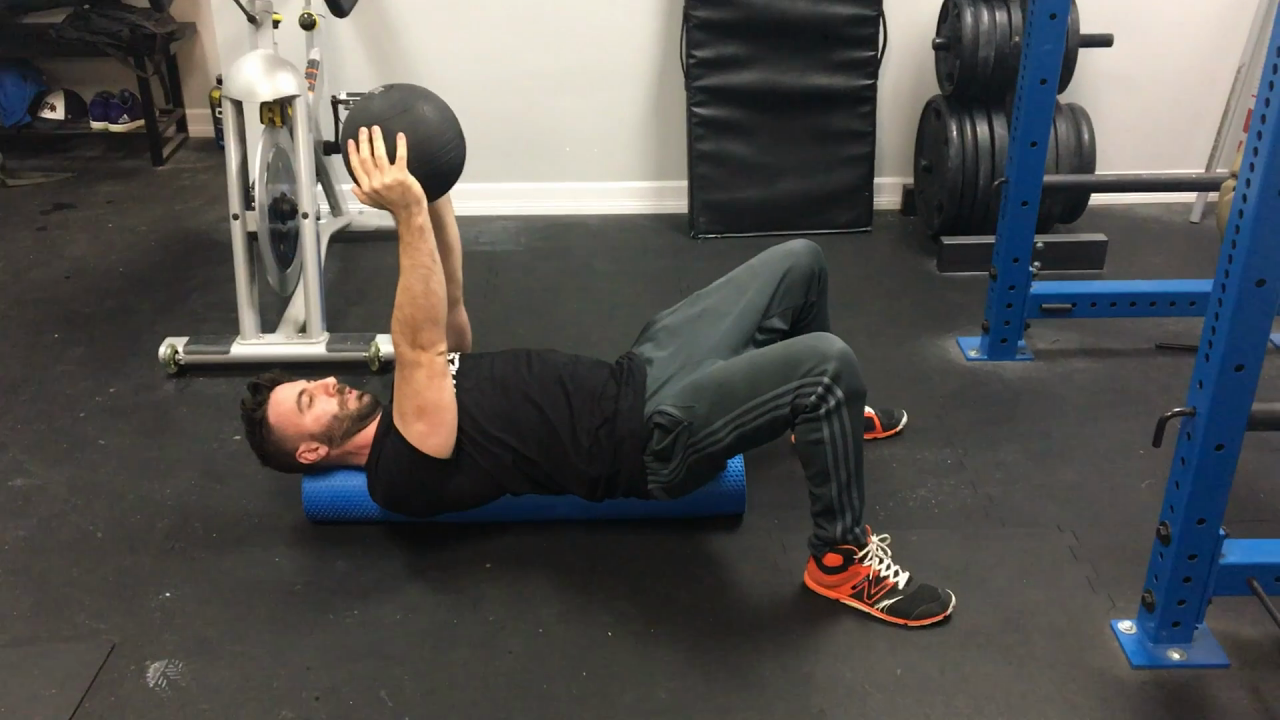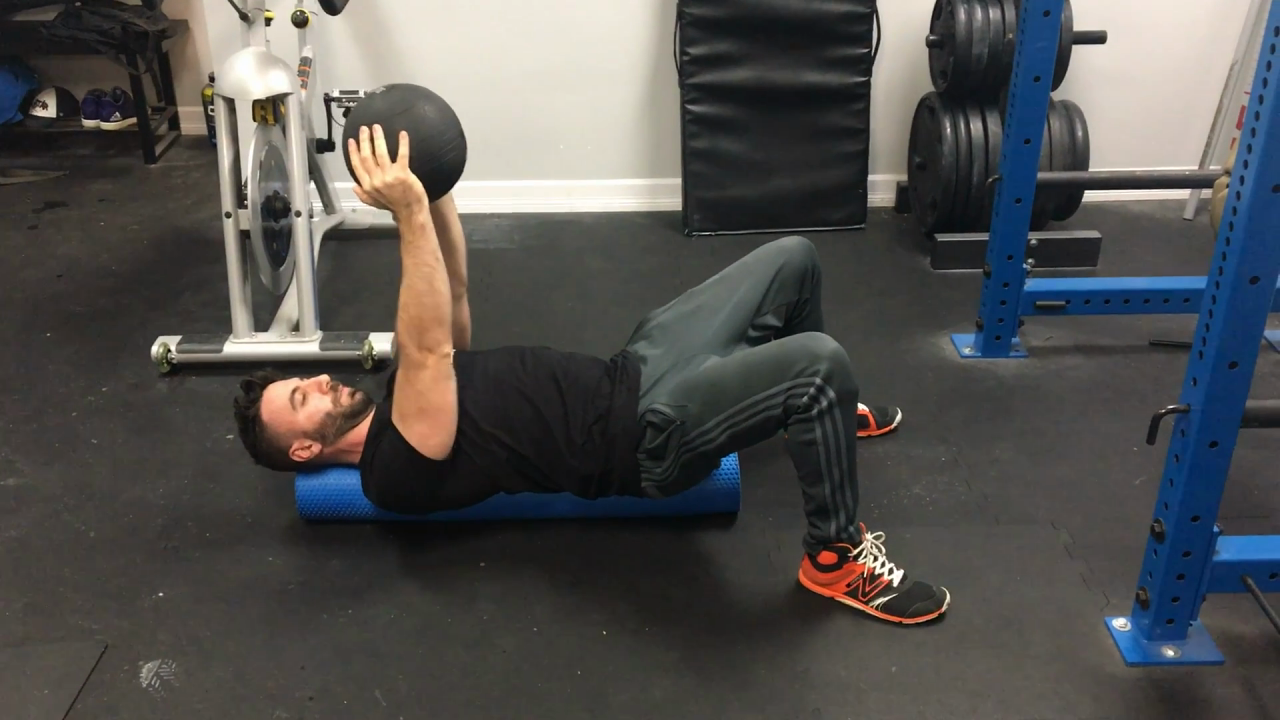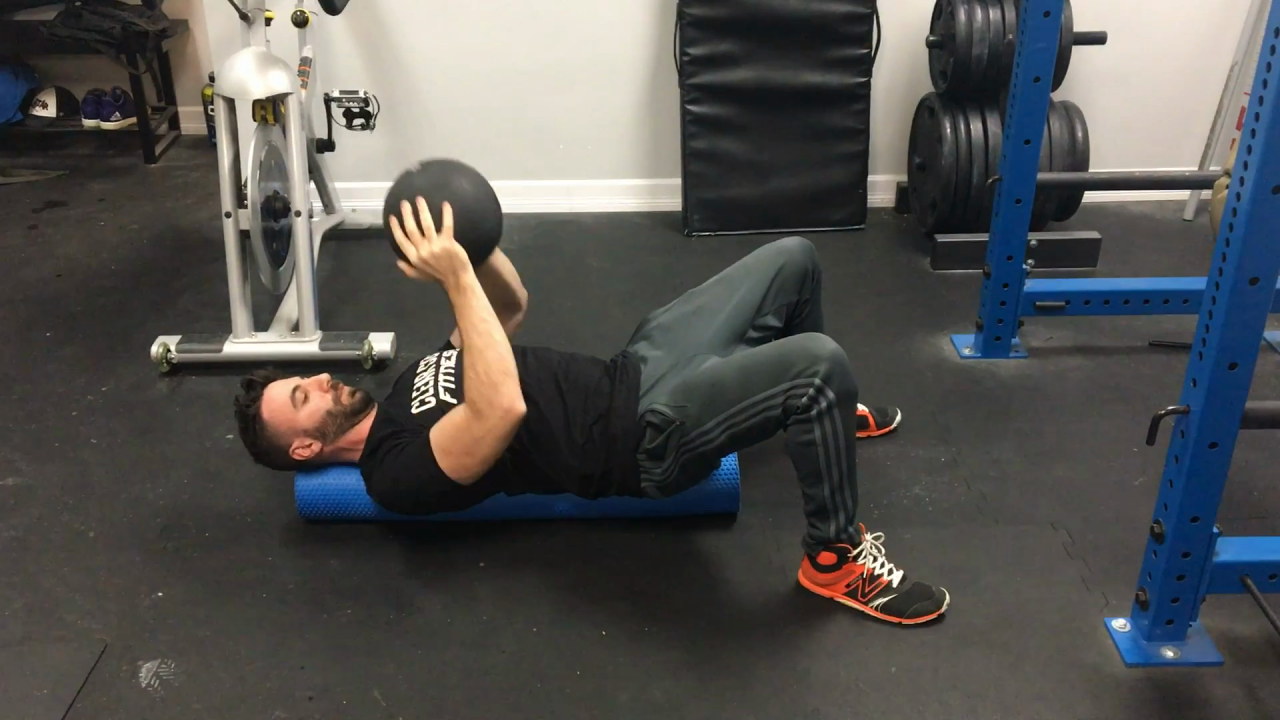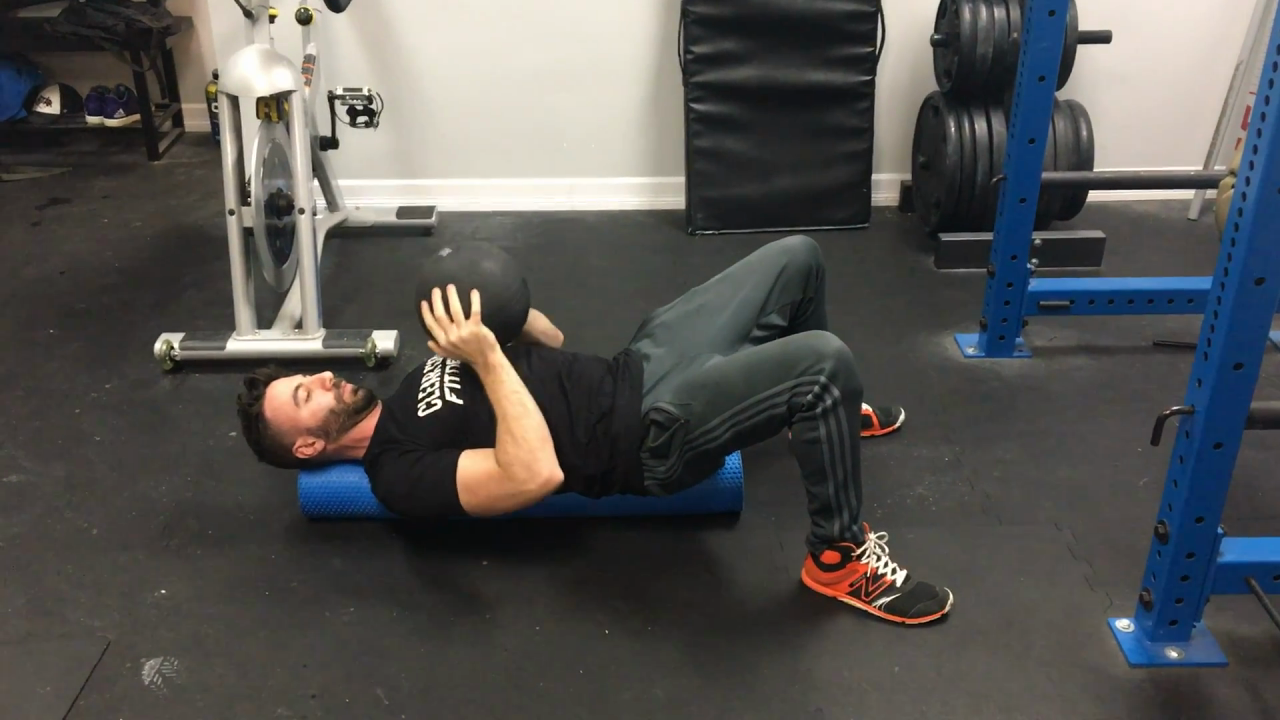
dt=0.4s
person 1, frame 1
left shoulder: (406, 406)
right shoulder: (402, 476)
left elbow: (446, 305)
right elbow: (419, 347)
left wrist: (432, 195)
right wrist: (407, 211)
left hip: (637, 378)
right hip: (650, 441)
left knee: (800, 262)
right knee: (828, 361)
left ankle: (823, 416)
right ankle: (842, 559)
person 1, frame 2
left shoulder: (403, 395)
right shoulder: (396, 473)
left elbow: (453, 295)
right elbow: (433, 349)
left wrist: (433, 192)
right wrist: (409, 212)
left hip: (630, 374)
right hip: (644, 437)
left knee: (792, 259)
right knee: (820, 359)
left ankle: (821, 412)
right ankle: (837, 558)
person 1, frame 3
left shoulder: (410, 390)
right shoulder: (398, 474)
left elbow: (513, 305)
right elbow: (505, 411)
left wrist: (471, 244)
right wrist: (455, 275)
left hip: (632, 372)
right hip: (645, 437)
left knee: (793, 259)
right knee: (819, 361)
left ankle: (822, 415)
right ankle: (837, 559)
person 1, frame 4
left shoulder: (420, 383)
right shoulder: (401, 475)
left elbow: (549, 342)
right elbow: (539, 476)
left wrist: (496, 308)
right wrist: (487, 355)
left hip: (635, 367)
right hip: (650, 435)
left knee: (797, 258)
right knee: (825, 358)
left ankle: (821, 414)
right ankle: (840, 557)
